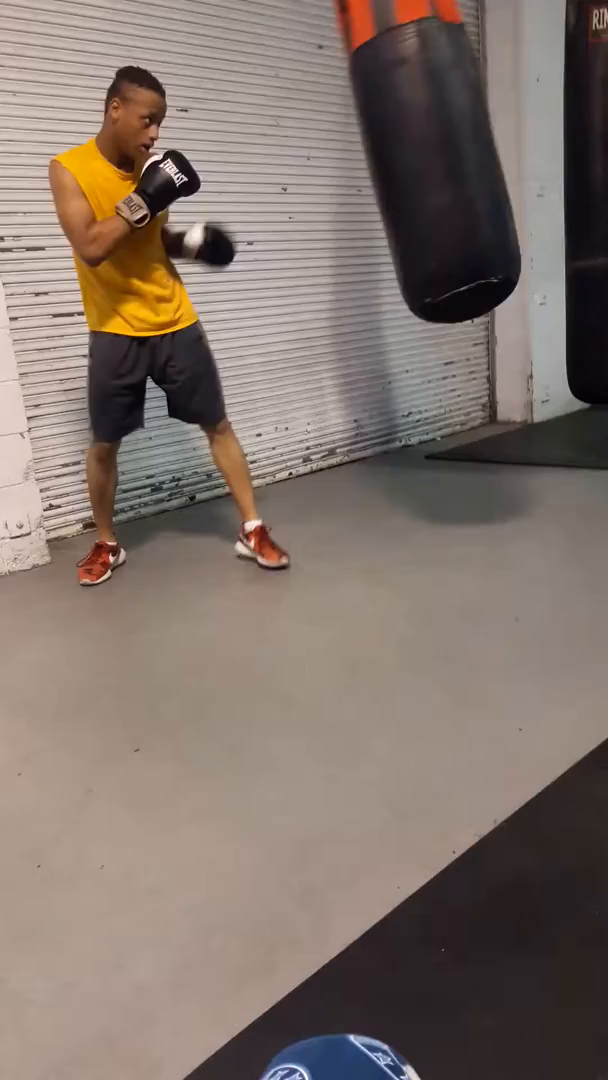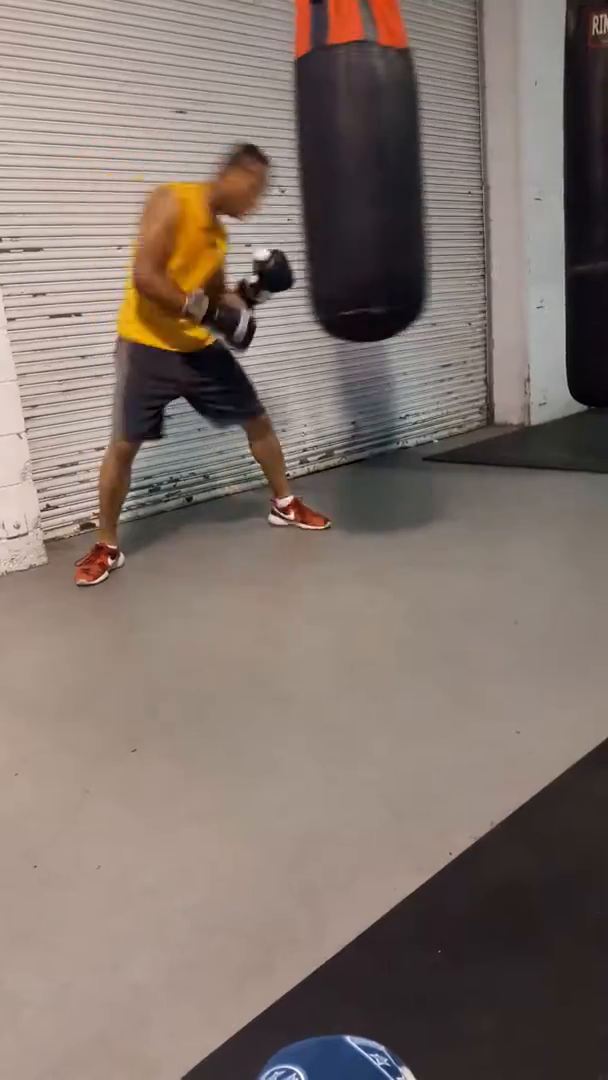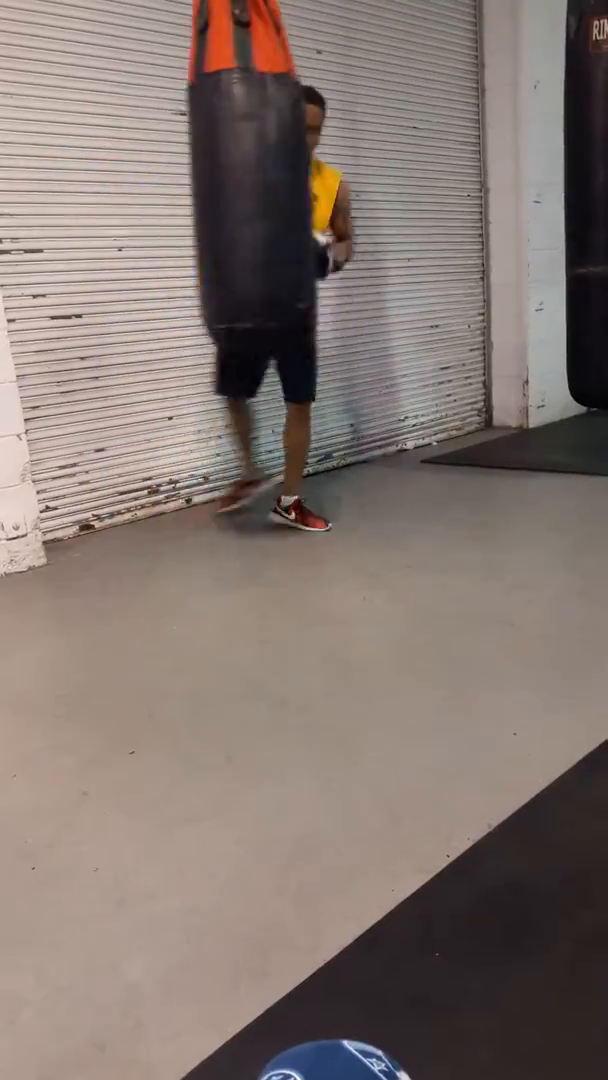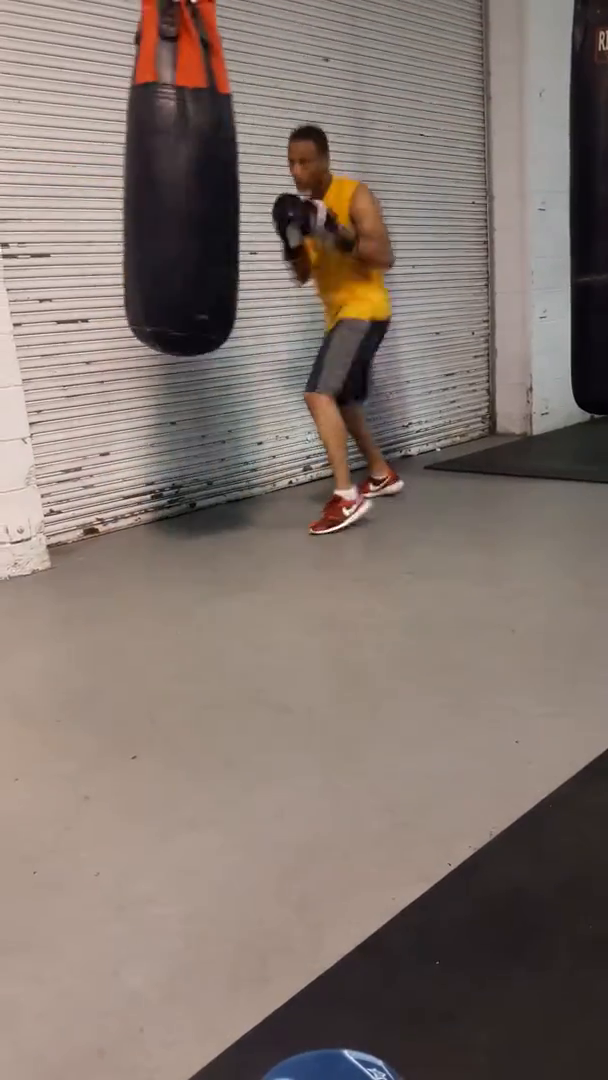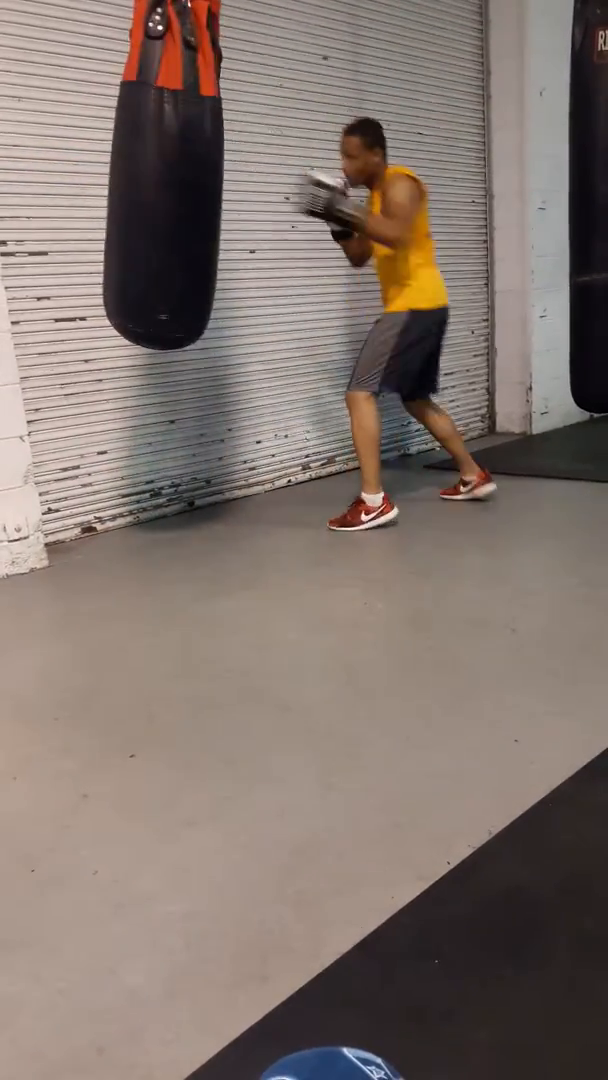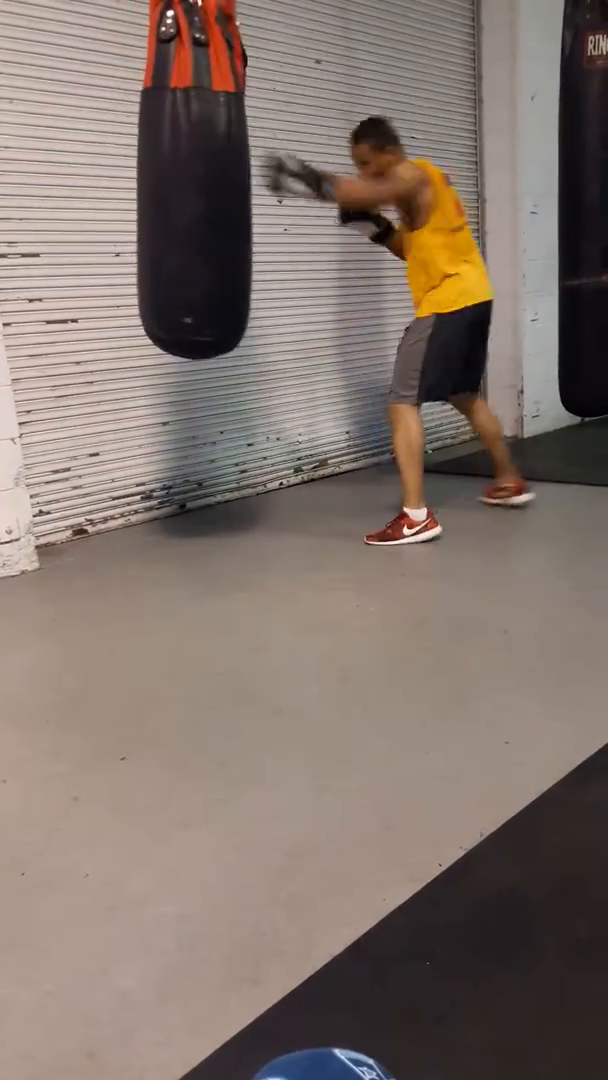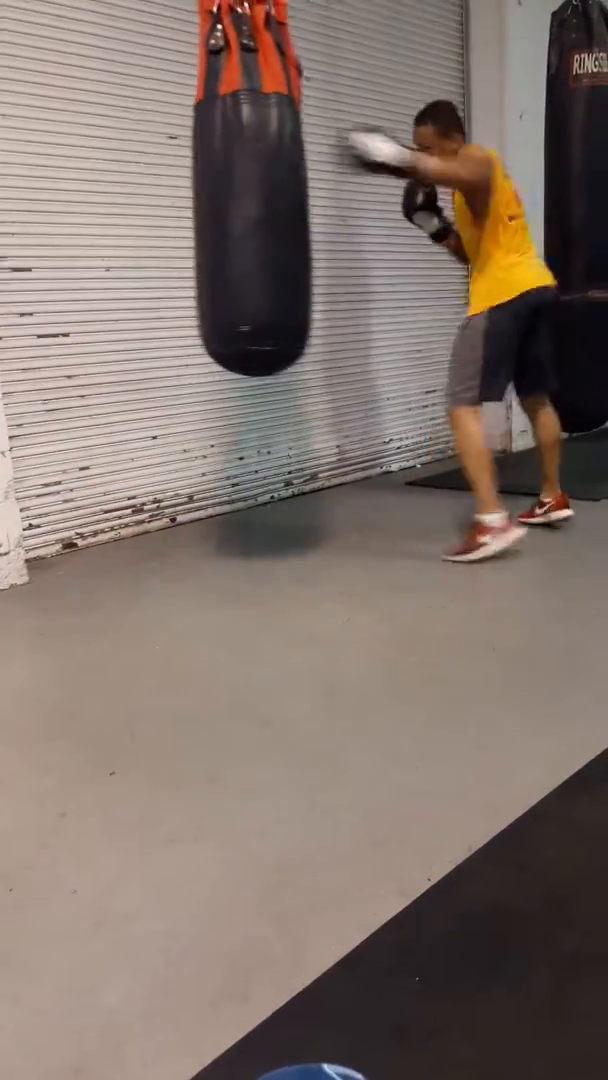
dt=0.4s
person 1, frame 1
left shoulder: (148, 167)
right shoulder: (68, 169)
right elbow: (90, 248)
left wrist: (184, 240)
right wrist: (144, 199)
left hip: (176, 325)
right hip: (116, 333)
left knee: (217, 425)
right knee: (104, 445)
left ankle: (252, 530)
right ankle: (106, 543)
person 1, frame 2
left shoulder: (216, 233)
right shoulder: (171, 203)
right elbow: (145, 276)
left wrist: (255, 288)
right wrist: (209, 311)
left hip: (199, 342)
right hip: (146, 342)
left knee: (256, 421)
right knee: (124, 445)
left ankle: (284, 504)
right ankle: (105, 546)
person 1, frame 3
left shoulder: (333, 185)
left elbow: (344, 245)
left wrist: (331, 256)
left knee: (299, 404)
right knee: (235, 397)
left ankle: (291, 501)
right ankle: (249, 477)
person 1, frame 4
left shoulder: (357, 197)
right shoulder: (304, 205)
left elbow: (384, 258)
right elbow: (302, 274)
left wrist: (338, 233)
right wrist: (292, 242)
left hip: (363, 314)
right hip: (347, 315)
left knee: (319, 396)
right knee: (345, 401)
left ankle: (346, 496)
right ankle: (382, 473)
person 1, frame 5
left shoulder: (399, 184)
right shoulder: (373, 196)
left elbow: (396, 238)
right elbow: (358, 258)
left wrist: (345, 209)
right wrist: (339, 223)
left hip: (415, 307)
right hip: (424, 308)
left knee: (359, 393)
right knee: (416, 400)
left ankle: (373, 501)
right ankle: (474, 476)
person 1, frame 6
left shoulder: (412, 173)
right shoulder: (425, 180)
left elbow: (363, 193)
left wrist: (310, 180)
right wrist: (378, 228)
left hip: (449, 307)
right hip: (474, 300)
left knee: (403, 404)
right knee: (467, 397)
left ankle: (416, 515)
right ankle: (511, 480)
person 1, frame 7
left shoulder: (477, 162)
right shoulder: (479, 171)
left elbow: (459, 174)
right elbow: (471, 253)
left wrist: (399, 157)
right wrist: (436, 225)
left hip: (504, 298)
right hip: (536, 290)
left knee: (463, 408)
right knee: (536, 398)
left ankle: (492, 523)
right ankle: (554, 497)
